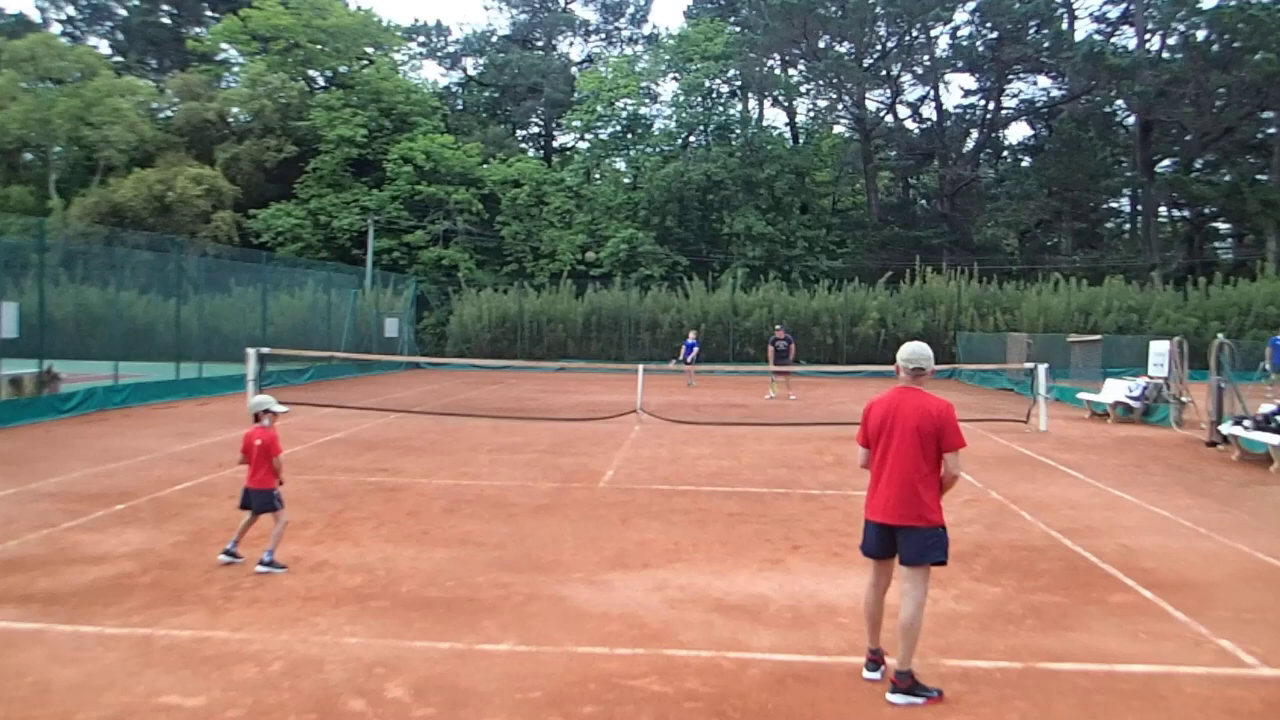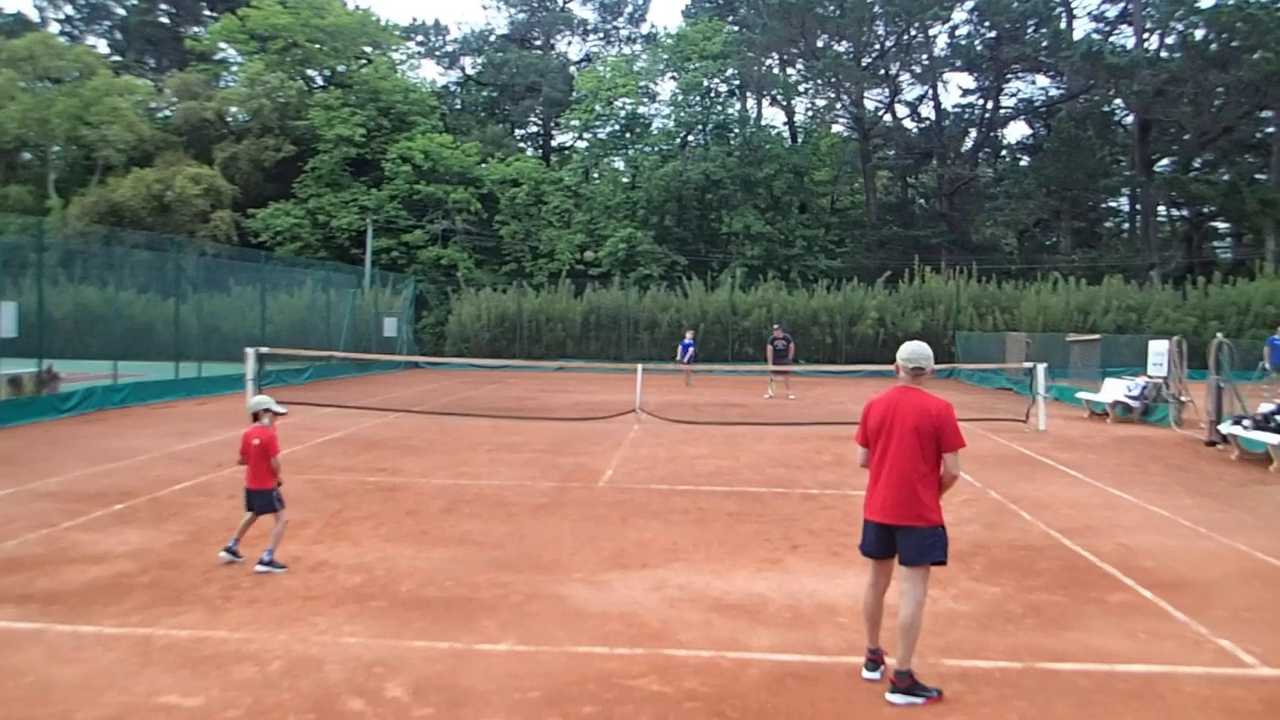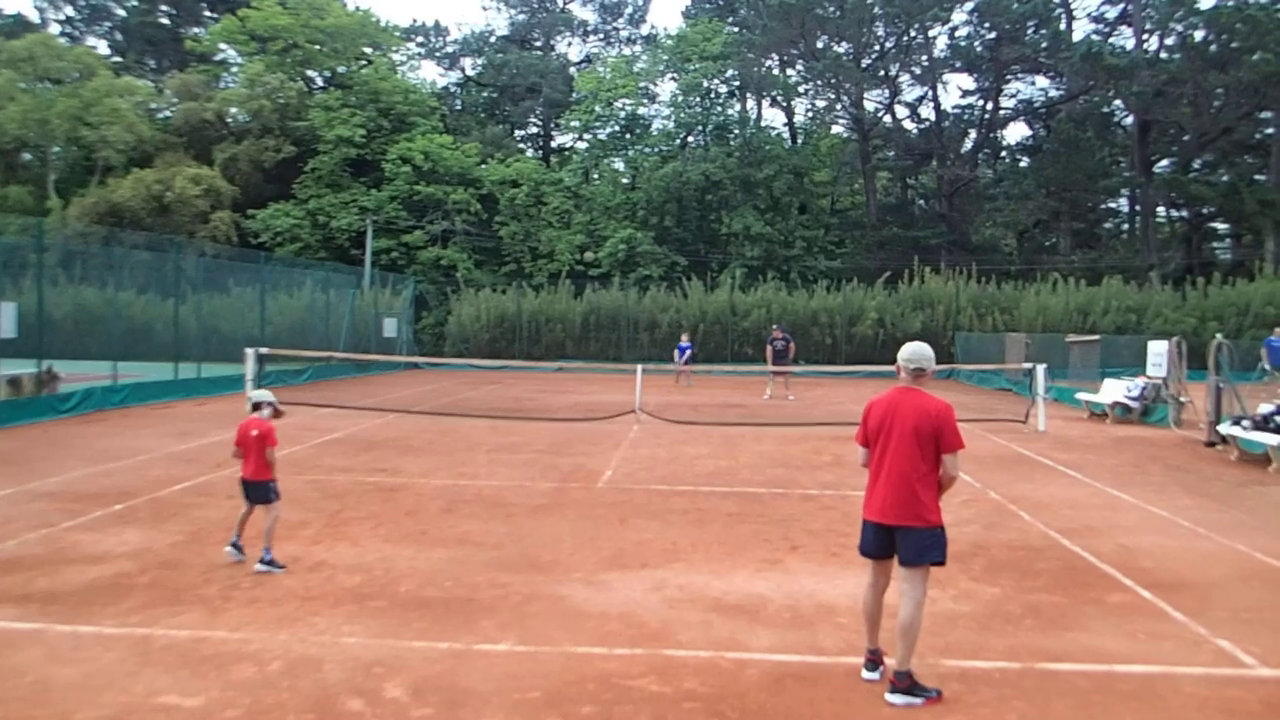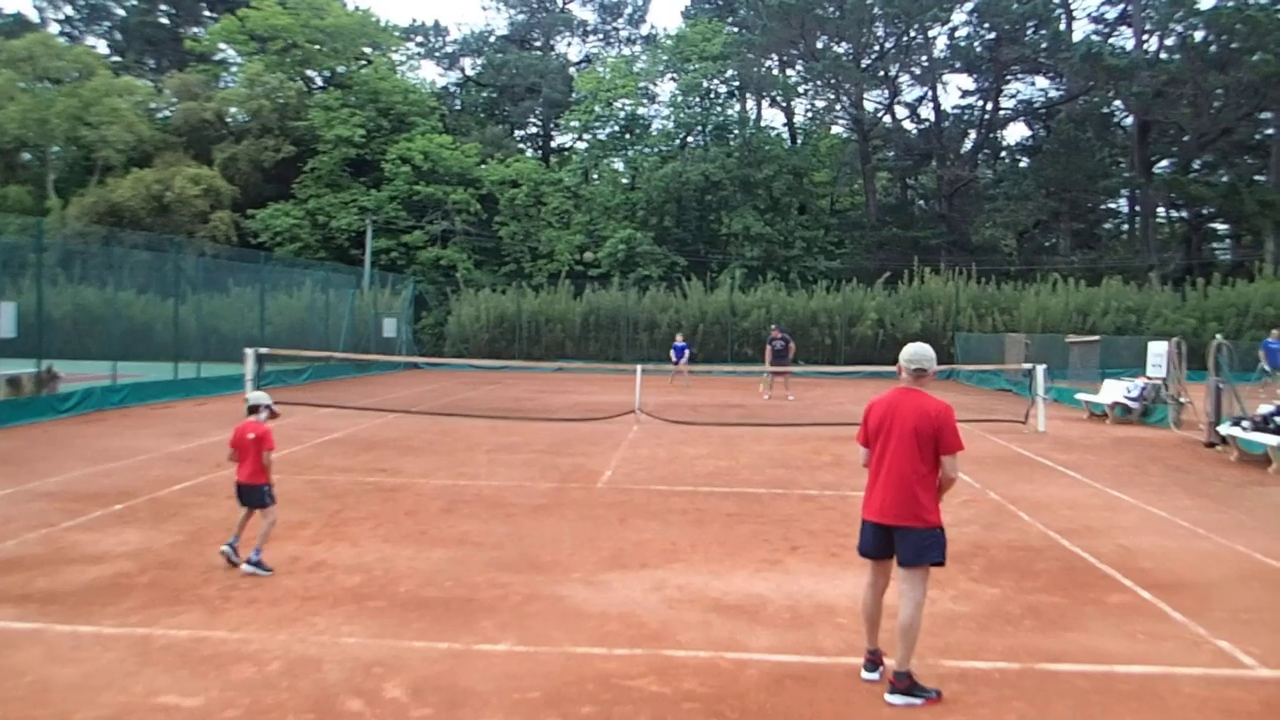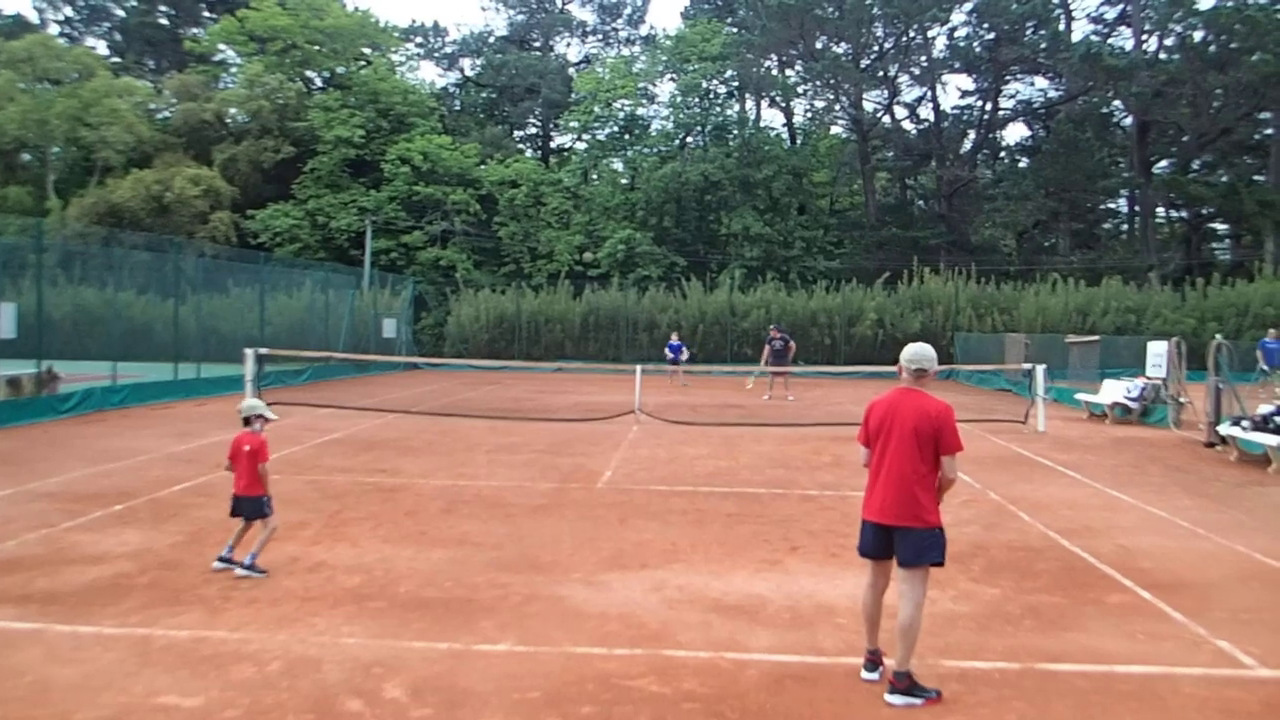
dt=0.1s
person 1, frame 1
left shoulder: (874, 406)
right shoulder: (940, 410)
left elbow: (863, 461)
right elbow: (953, 470)
right wrist: (935, 492)
left hip: (879, 509)
right hip: (920, 514)
left knee: (878, 581)
right knee: (914, 593)
left ankle: (874, 657)
right ankle: (902, 680)
person 1, frame 2
left shoulder: (873, 405)
right shoulder: (939, 409)
left elbow: (863, 460)
right elbow: (952, 470)
right wrist: (934, 491)
left hip: (878, 509)
right hip: (919, 514)
left knee: (877, 581)
right knee: (913, 593)
left ankle: (873, 658)
right ankle: (901, 680)
person 1, frame 3
left shoulder: (874, 406)
right shoulder: (939, 410)
left elbow: (864, 460)
right elbow: (951, 471)
right wrist: (935, 493)
left hip: (877, 509)
right hip: (918, 514)
left knee: (876, 581)
right knee: (912, 594)
left ankle: (872, 657)
right ankle: (901, 680)
person 1, frame 4
left shoulder: (875, 406)
right shoulder: (939, 411)
left elbow: (865, 460)
right elbow: (950, 473)
right wrist: (935, 495)
left hip: (877, 509)
right hip: (918, 515)
left knee: (876, 582)
right knee: (912, 595)
left ankle: (872, 658)
right ankle: (900, 681)
person 1, frame 5
left shoulder: (876, 406)
right shoulder: (940, 412)
left elbow: (866, 460)
right elbow: (949, 473)
right wrist: (937, 496)
left hip: (877, 509)
right hip: (917, 515)
left knee: (876, 581)
right knee: (912, 594)
left ankle: (872, 657)
right ankle: (900, 680)
person 2, frame 1
left shoulder: (249, 434)
right shoulder: (271, 436)
left elbow: (242, 459)
right elbow: (277, 463)
right wrist: (280, 477)
left hip: (251, 485)
right hip: (266, 486)
left knee: (252, 516)
right knee: (281, 520)
left ankle: (230, 550)
right ankle: (267, 560)
person 2, frame 2
left shoulder: (247, 434)
right shoulder: (270, 435)
left elbow: (241, 460)
right elbow: (275, 463)
right wrist: (278, 478)
left hip: (251, 485)
right hip: (266, 486)
left knee: (252, 515)
right knee: (282, 519)
left ankle: (231, 548)
right ankle: (267, 560)
person 2, frame 3
left shoulder: (244, 425)
right shoulder: (267, 427)
left elbow: (236, 453)
right elbow: (270, 456)
right wrist: (273, 474)
left hip: (247, 477)
right hip: (263, 478)
left knee: (249, 507)
right knee: (273, 514)
left ankle: (235, 543)
right ankle: (266, 558)
person 2, frame 4
left shoulder: (240, 428)
right shoulder: (264, 430)
left elbow: (232, 456)
right elbow: (266, 460)
right wrist: (269, 479)
left hip: (242, 480)
right hip: (258, 482)
left knee: (249, 511)
right knee: (270, 518)
left ankle: (232, 545)
right ankle: (253, 559)
person 2, frame 5
left shoulder: (238, 439)
right shoulder: (260, 441)
left elbow: (228, 466)
right elbow: (262, 470)
right wrist: (267, 490)
left hip: (240, 491)
right hip: (255, 493)
left knee: (246, 523)
right knee: (270, 527)
left ankle: (225, 557)
right ankle: (248, 563)
